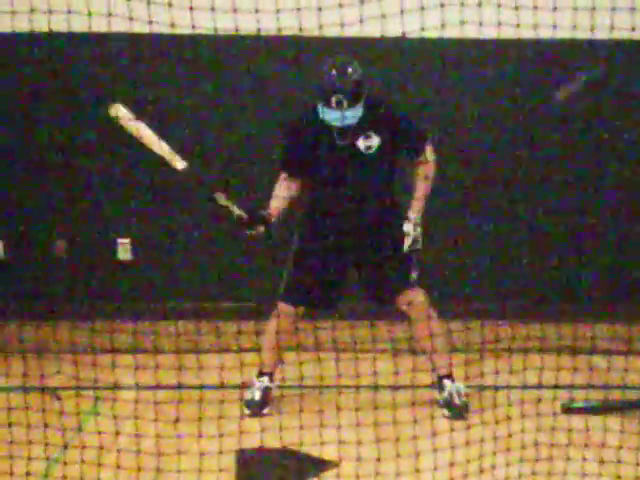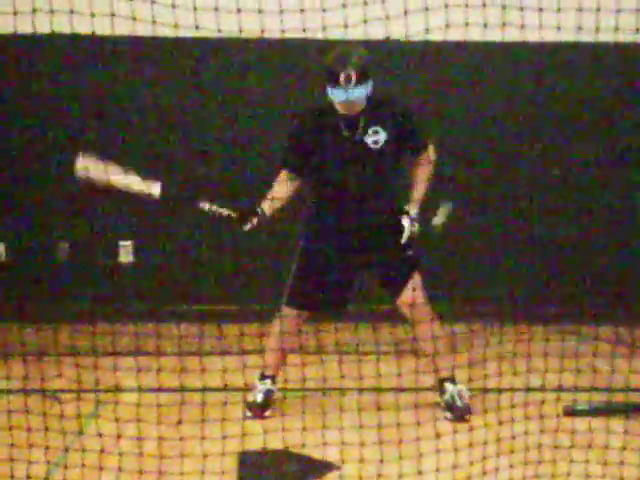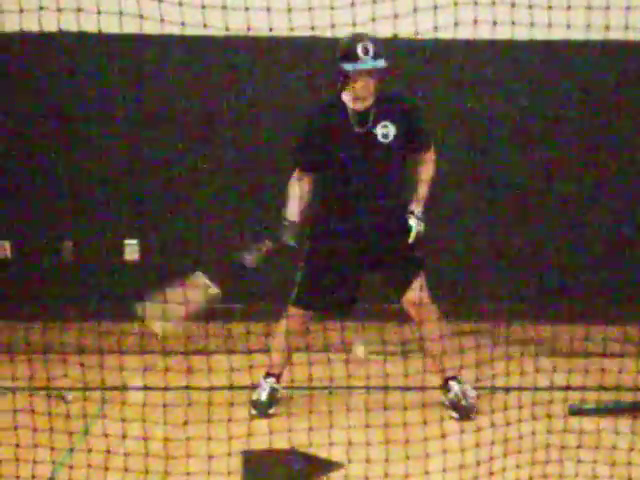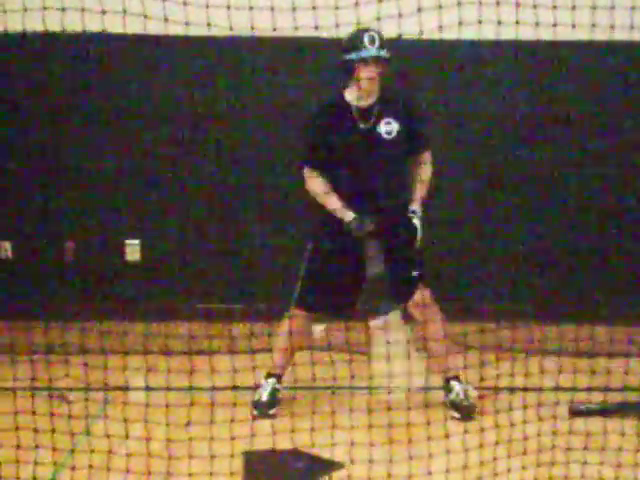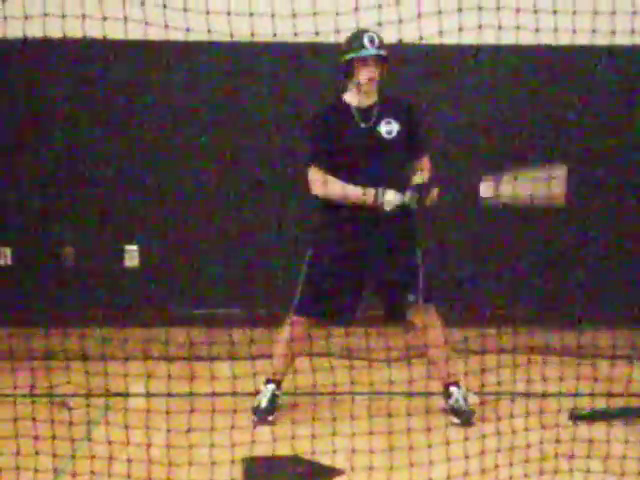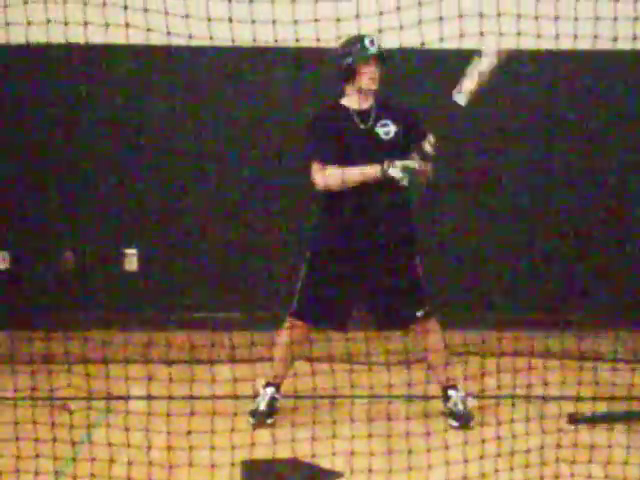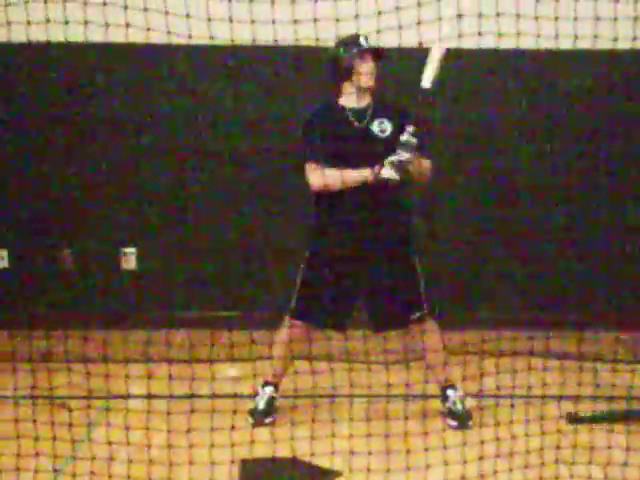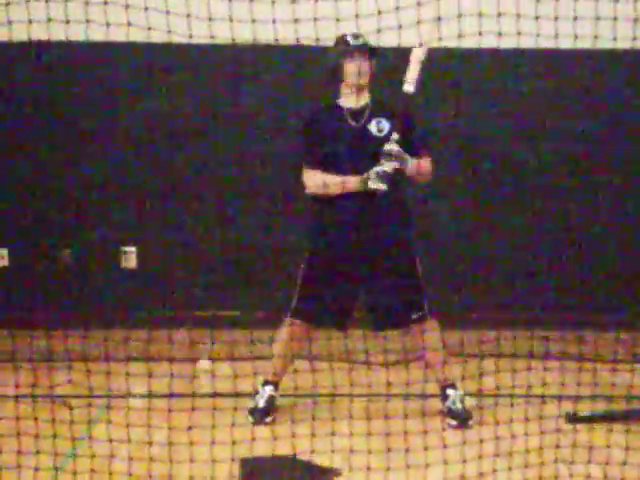
dt=0.2s
person 1, frame 1
left shoulder: (388, 118)
right shoulder: (304, 127)
left elbow: (425, 159)
right elbow: (291, 178)
left wrist: (414, 215)
right wrist: (270, 214)
left hip: (381, 228)
right hip: (323, 230)
left knee: (416, 301)
right knee: (287, 307)
left ankle: (447, 383)
right ankle: (263, 382)
person 1, frame 2
left shoulder: (393, 115)
right shoulder: (311, 124)
left elbow: (425, 158)
right elbow: (291, 176)
left wrist: (413, 209)
right wrist: (263, 209)
left hip: (386, 228)
right hip: (328, 232)
left knee: (415, 302)
right knee: (292, 310)
left ankle: (448, 385)
right ankle: (266, 384)
person 1, frame 3
left shoulder: (401, 110)
right shoulder: (322, 119)
left elbow: (426, 157)
right elbow: (303, 175)
left wrist: (417, 208)
right wrist: (292, 219)
left hip: (392, 226)
right hip: (336, 229)
left knee: (419, 301)
right knee: (299, 308)
left ankle: (452, 384)
right ankle: (271, 382)
person 1, frame 4
left shoulder: (403, 109)
right shoulder: (327, 116)
left elbow: (423, 161)
right elbow: (312, 176)
left wrist: (416, 207)
right wrist: (348, 216)
left hip: (394, 226)
right hip: (341, 229)
left knee: (422, 302)
right knee: (303, 308)
left ankle: (454, 383)
right ankle: (272, 382)
person 1, frame 5
left shoulder: (402, 112)
right shoulder: (328, 118)
left elbow: (421, 164)
right elbow: (317, 182)
left wrist: (418, 186)
right wrist: (373, 196)
left hip: (394, 232)
right hip: (340, 234)
left knee: (422, 309)
right knee: (302, 314)
left ankle: (452, 389)
right ankle: (273, 387)
person 1, frame 6
left shoulder: (399, 116)
right shoulder: (326, 120)
left elbow: (422, 172)
right elbow: (322, 178)
left wrist: (420, 161)
right wrist: (383, 168)
left hip: (391, 238)
right hip: (337, 240)
left knee: (421, 317)
right knee: (300, 319)
left ankle: (451, 393)
right ankle: (271, 390)
person 1, frame 7
left shoulder: (394, 115)
right shoulder: (321, 119)
left elbow: (424, 174)
right elbow: (317, 178)
left wrist: (411, 159)
right wrist: (375, 171)
left hip: (389, 238)
right hip: (335, 240)
left knee: (419, 317)
right knee: (299, 318)
left ankle: (449, 393)
right ankle: (269, 390)
person 1, frame 8
left shoulder: (392, 116)
right shoulder: (319, 121)
left elbow: (426, 172)
right elbow: (312, 182)
left wrist: (403, 162)
right wrist: (363, 179)
left hip: (389, 238)
right hip: (334, 239)
left knee: (420, 316)
right knee: (300, 318)
left ankle: (449, 392)
right ankle: (269, 389)
